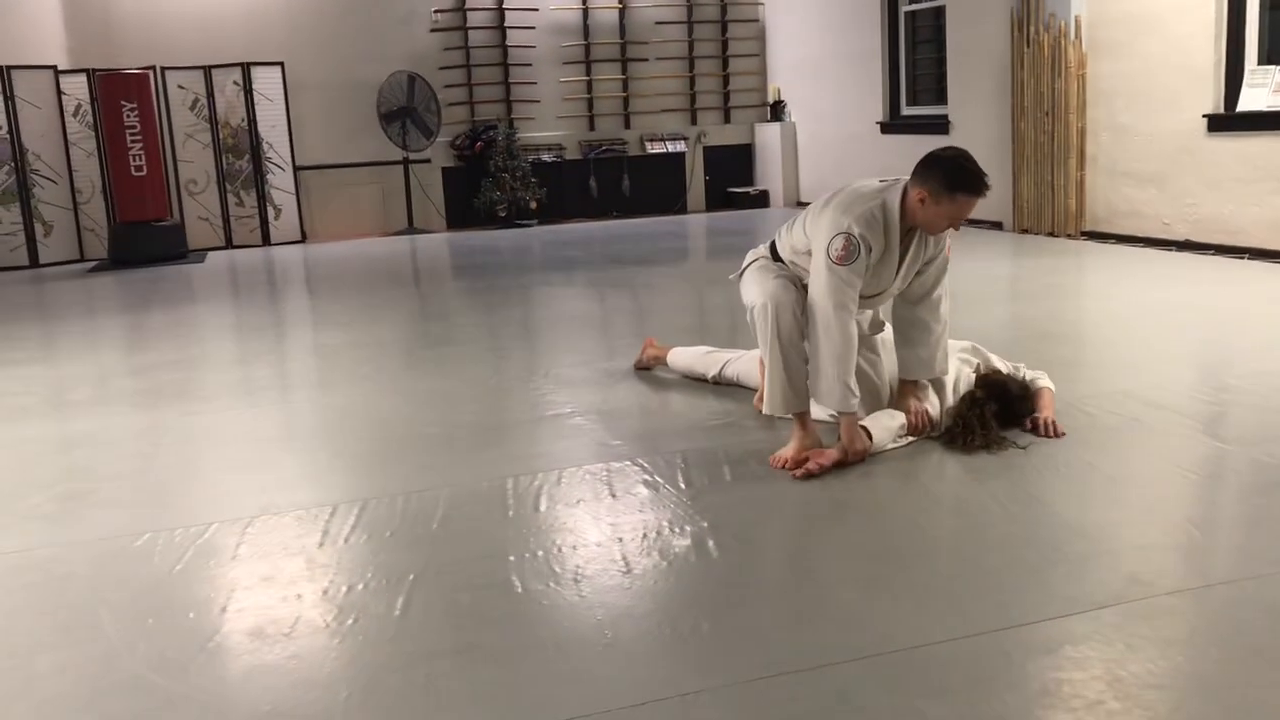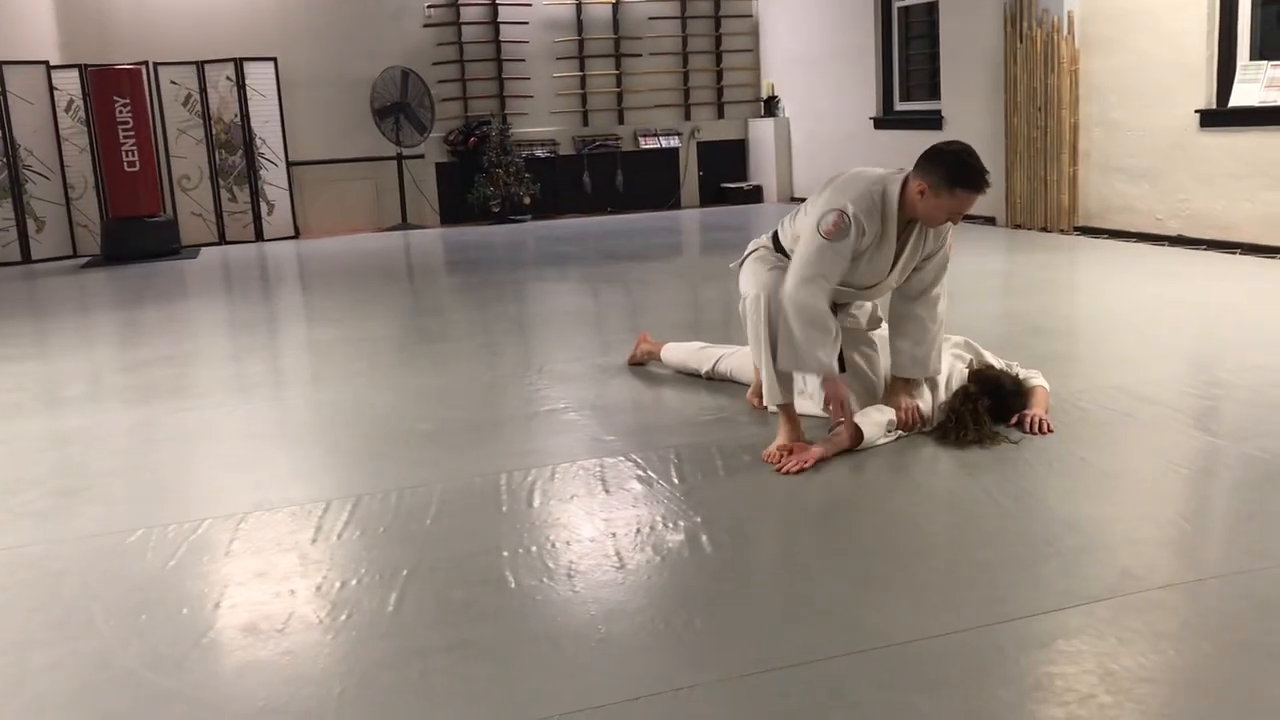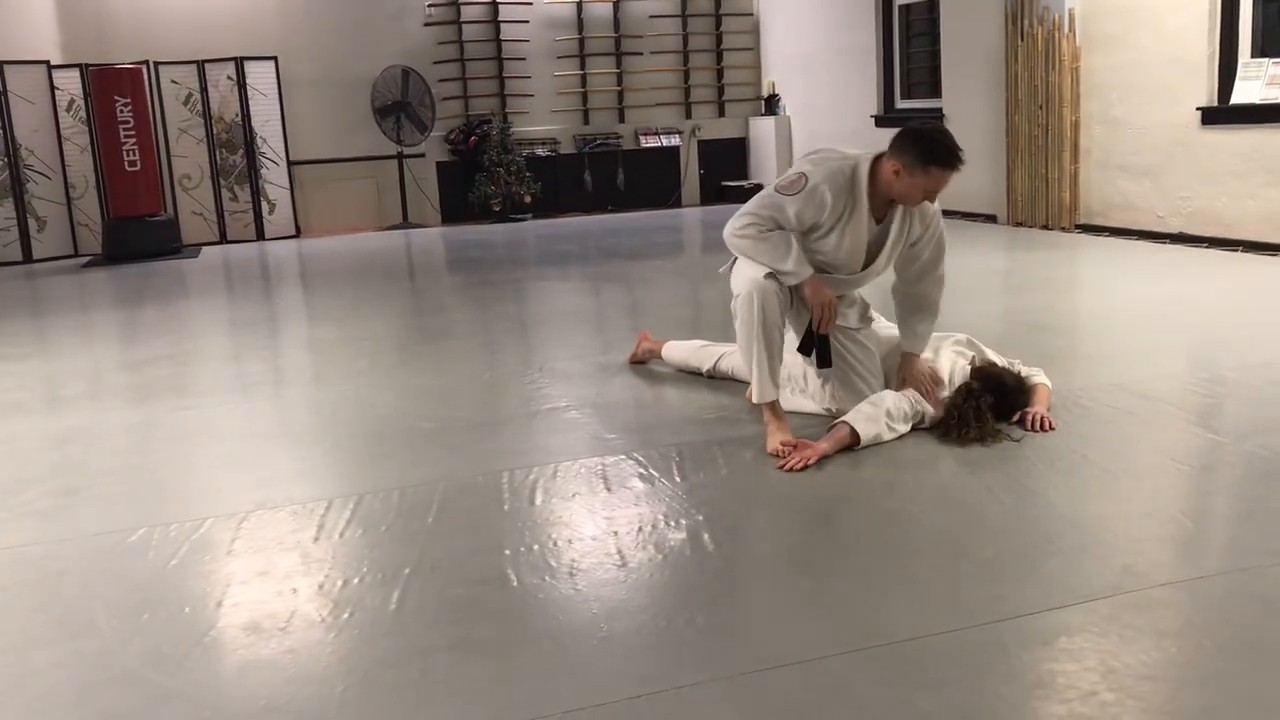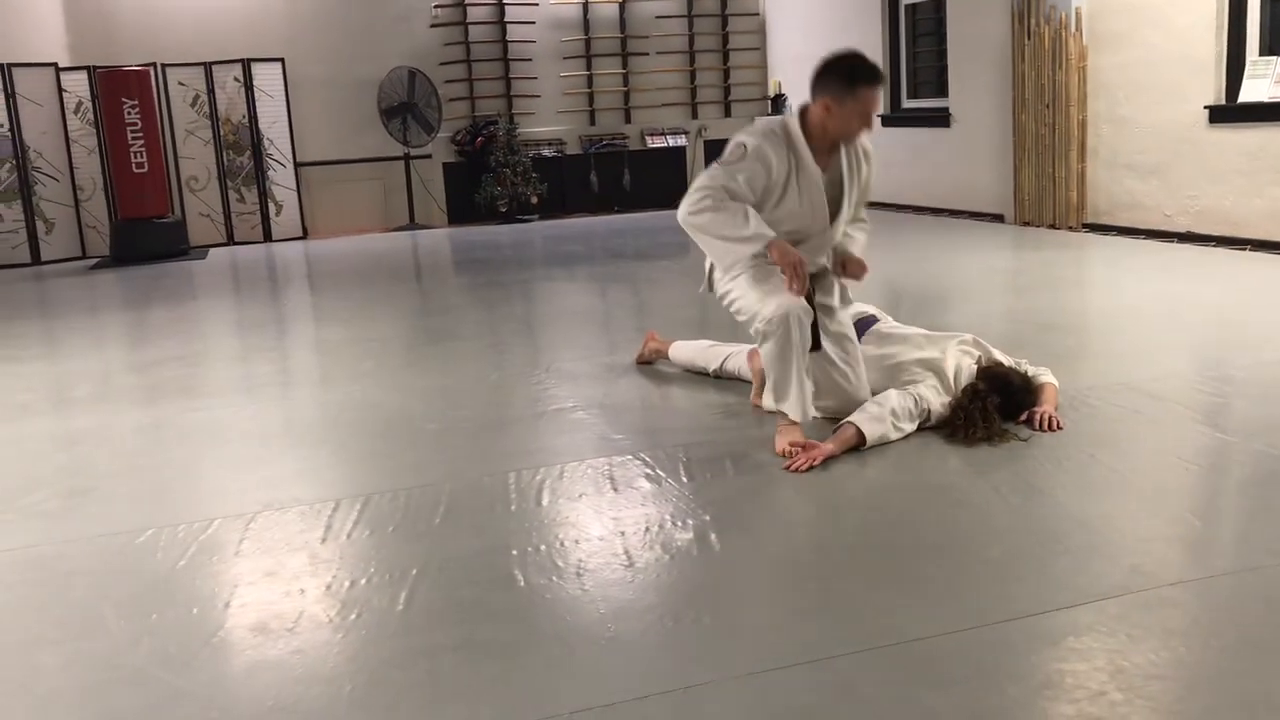
dt=0.4s
person 1, frame 1
left shoulder: (977, 359)
right shoulder: (936, 410)
left elbow: (1035, 379)
right elbow: (884, 427)
left wrist: (1043, 410)
right knee: (748, 368)
left ankle: (692, 356)
right ankle: (660, 354)
person 1, frame 2
left shoulder: (970, 354)
right shoulder: (930, 403)
left elbow: (1030, 378)
right elbow: (879, 419)
left wrist: (1037, 408)
right wrist: (825, 448)
right hip: (817, 369)
right knee: (734, 364)
right ankle: (652, 349)
person 1, frame 3
left shoulder: (971, 351)
right shoulder: (931, 400)
left elbow: (1032, 376)
right elbow: (879, 411)
left wrist: (1038, 405)
right wrist: (826, 446)
right hip: (820, 370)
right knee: (737, 362)
right ankle: (653, 347)
person 1, frame 4
left shoulder: (977, 350)
right shoulder: (937, 398)
left elbow: (1039, 374)
right elbow: (886, 411)
left wrist: (1045, 405)
right wrist: (832, 446)
right knee: (744, 363)
right ankle: (660, 348)
person 2, frame 1
left shoulder: (933, 226)
right shoulder: (852, 222)
left elbow: (922, 304)
right elbow: (833, 322)
left wrist: (910, 388)
right wrist: (848, 419)
left hip: (849, 297)
right hip: (782, 276)
right knee: (775, 301)
left ankle: (783, 365)
right ankle: (803, 430)
person 2, frame 2
left shoulder: (935, 224)
right shoulder: (852, 202)
left elbow: (920, 302)
right elbow: (803, 291)
left wrist: (901, 384)
right wrist: (827, 375)
left hip: (842, 292)
right hip: (784, 267)
right knee: (766, 292)
left ankle: (774, 362)
right ankle: (788, 422)
person 2, frame 3
left shoulder: (924, 213)
right shoulder: (824, 177)
left elbow: (922, 284)
right elbow: (742, 228)
left wrist: (911, 354)
right wrist: (806, 279)
left hip: (835, 293)
right hip: (778, 269)
left knee: (868, 395)
right knee: (756, 289)
right ankle: (773, 416)
person 2, frame 4
left shoulder: (857, 151)
right shoulder: (764, 145)
right elbow: (696, 207)
left wrist: (848, 251)
right wrist: (770, 243)
left hip: (810, 276)
right hip: (750, 266)
left knee: (854, 396)
right knee: (786, 315)
left ankle: (771, 361)
right ankle: (787, 420)
